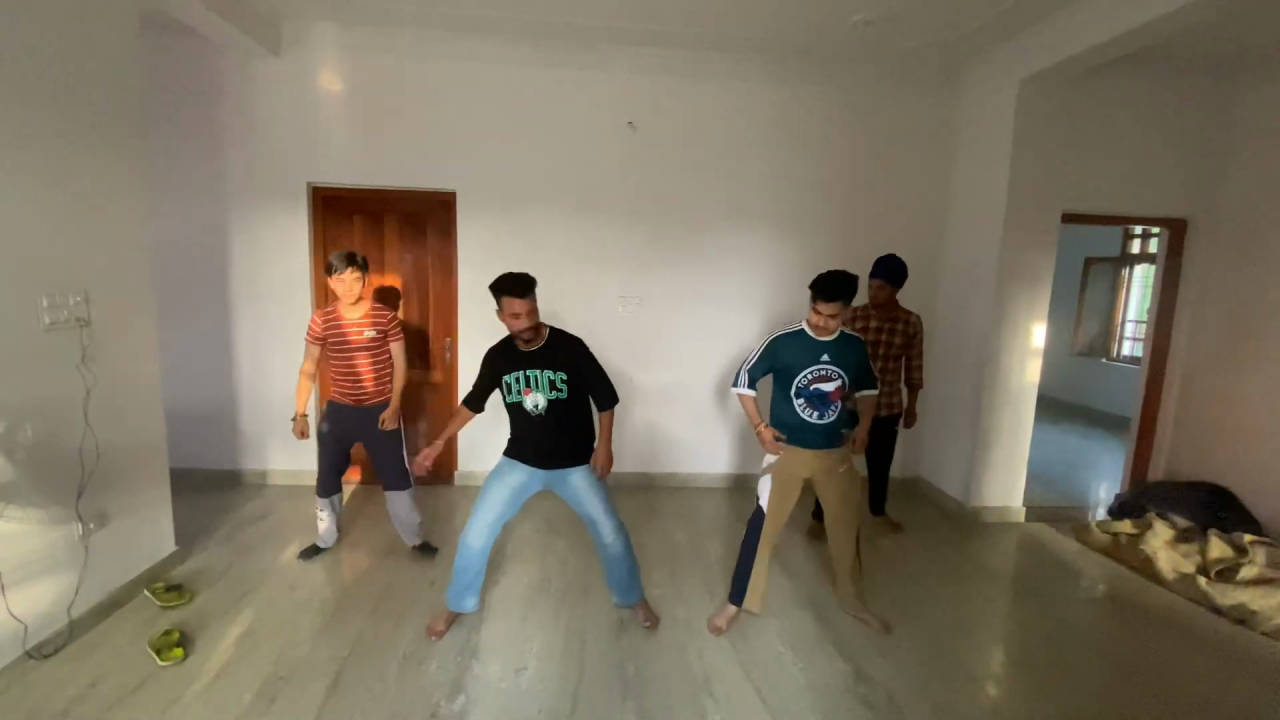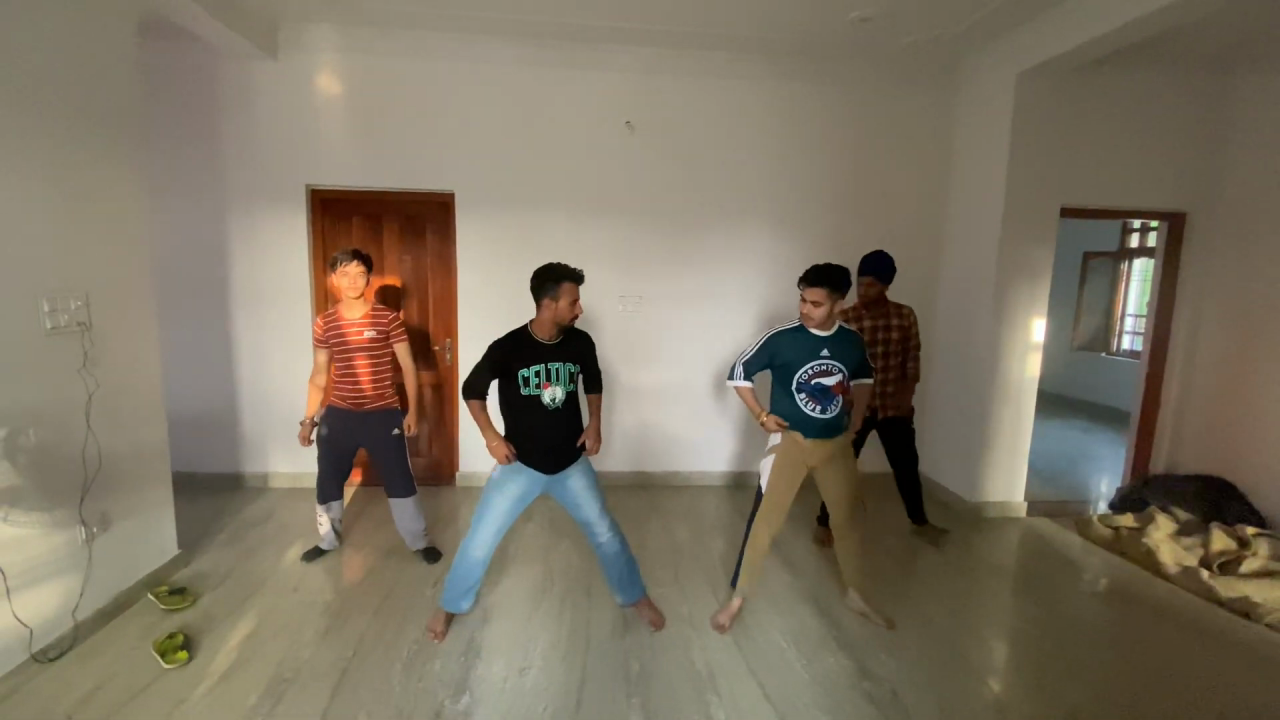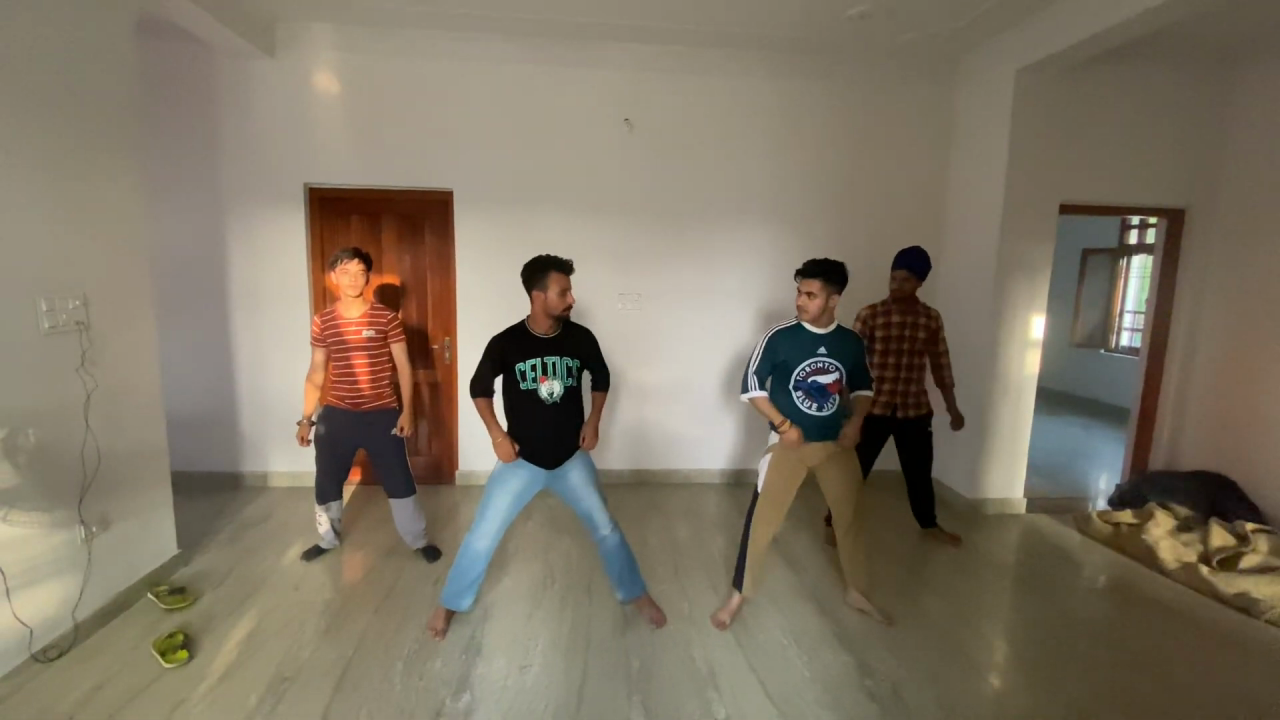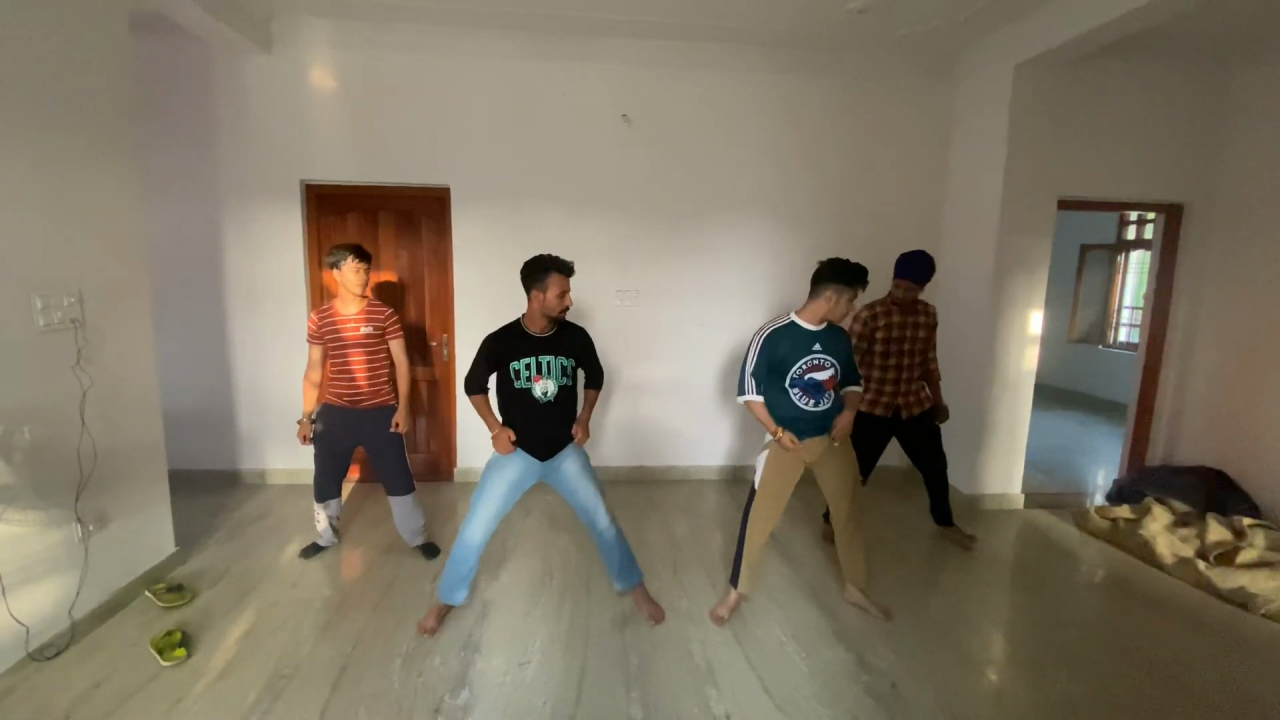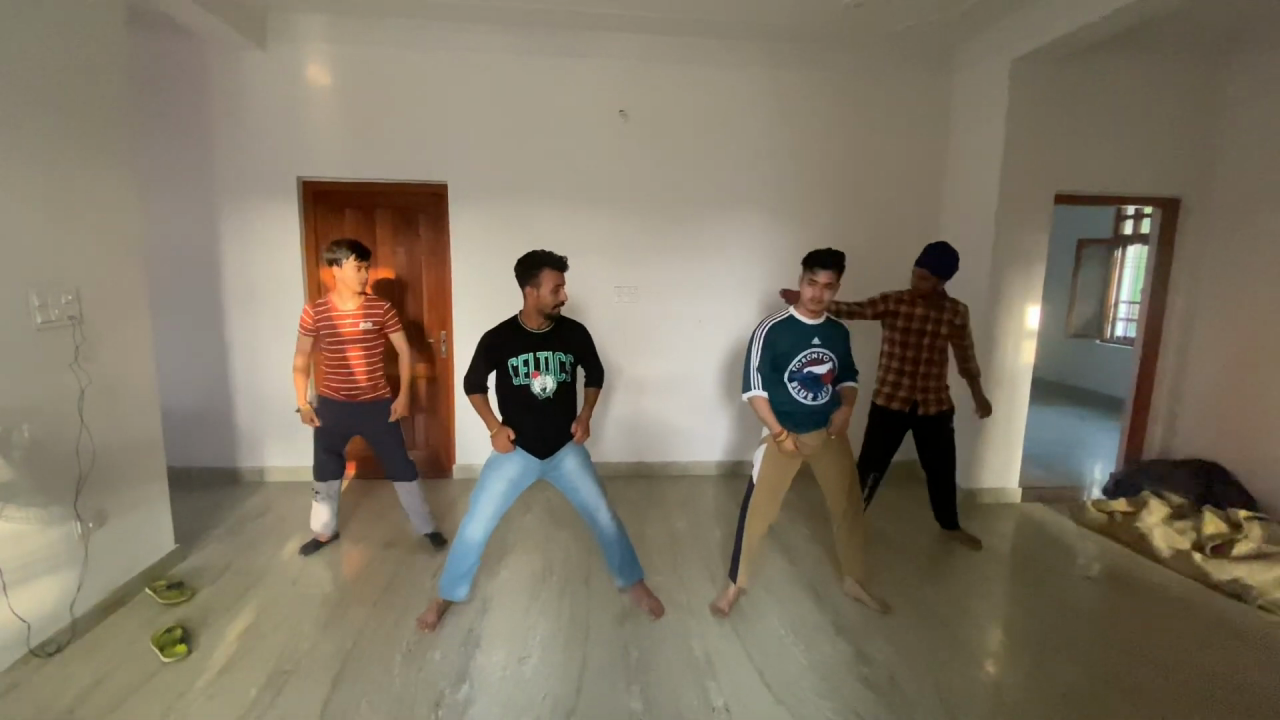
dt=0.5s
person 1, frame 1
left shoulder: (570, 348)
right shoulder: (497, 357)
left elbow: (605, 395)
right elbow: (473, 402)
left wrist: (605, 445)
right wrist: (440, 442)
left hip: (575, 462)
right hip: (520, 461)
left knee: (609, 532)
right knee: (477, 531)
left ankle: (633, 599)
right ankle: (457, 605)
person 1, frame 2
left shoulder: (581, 343)
right shoulder: (507, 348)
left elbow: (593, 381)
right elbow: (472, 390)
left wrist: (594, 424)
right wrist: (491, 437)
left hip: (571, 463)
right hip: (520, 464)
left knee: (604, 533)
right knee: (480, 540)
left ankle: (636, 597)
right ankle: (450, 607)
person 1, frame 3
left shoulder: (581, 338)
right shoulder: (505, 343)
left elbow: (601, 378)
right elbow: (479, 388)
left wrist: (593, 423)
right wrist: (497, 435)
left hip: (571, 456)
right hip: (521, 458)
left knee: (604, 528)
right knee: (483, 535)
left ankle: (636, 594)
right ankle: (450, 604)
person 1, frame 4
left shoulder: (576, 337)
right shoulder: (500, 341)
left elbow: (594, 376)
right elbow: (474, 385)
left wrist: (584, 418)
right wrist: (495, 427)
left hip: (565, 451)
right hip: (517, 452)
left knee: (602, 522)
right knee: (475, 531)
left ankle: (634, 587)
right ankle: (445, 601)
person 1, frame 5
left shoulder: (574, 333)
right shoulder: (497, 339)
left elbow: (595, 374)
right elbow: (473, 384)
left wrist: (585, 416)
right wrist: (494, 426)
left hip: (565, 448)
right hip: (516, 449)
left knee: (605, 519)
right knee: (475, 528)
left ankle: (634, 583)
right ankle: (446, 597)
person 2, frame 1
left shoulder: (855, 347)
right shoulder: (782, 341)
left elbow: (867, 387)
right elbow: (743, 381)
left wrist: (863, 425)
right wrist: (761, 427)
left hip: (836, 452)
right hip: (787, 449)
left knee: (846, 526)
right knee: (764, 525)
left ankle: (853, 601)
right ankle: (734, 603)
person 2, frame 2
left shoulder: (852, 341)
right shoulder: (781, 337)
left elbow: (864, 377)
right elbow: (739, 372)
left wrist: (858, 413)
right wrist: (762, 415)
left hip: (836, 444)
right hip: (789, 441)
left knee: (847, 519)
right knee: (764, 518)
left ankle: (855, 594)
right ankle: (737, 597)
person 2, frame 3
left shoulder: (851, 342)
right shoulder: (779, 337)
left elbow: (863, 387)
right elbow: (751, 386)
left wrist: (856, 422)
right wrist: (783, 424)
left hip: (836, 444)
right hip: (789, 442)
left knee: (850, 517)
right knee: (762, 519)
left ankle: (855, 592)
right ankle: (737, 595)
person 2, frame 4
left shoulder: (840, 338)
right shoulder: (772, 335)
left elbow: (851, 382)
right elbow: (748, 389)
left wrist: (848, 413)
right wrist: (776, 432)
left hip: (832, 440)
right hip: (786, 441)
left knee: (849, 513)
right knee: (759, 515)
left ankle: (854, 588)
right ankle: (736, 591)
person 2, frame 5
left shoulder: (839, 333)
right shoulder: (771, 330)
left elbow: (848, 378)
right elbow: (754, 388)
left wrist: (845, 408)
right wrist: (779, 434)
left hip: (829, 434)
right hip: (783, 434)
left knee: (848, 506)
right knee: (757, 509)
left ankle: (853, 581)
right ankle: (735, 584)
person 3, frame 1
left shoulder: (385, 317)
right shoulder: (321, 320)
left elbow: (400, 363)
right elbow: (308, 368)
left wrist: (394, 406)
right wrist: (300, 413)
left hip: (379, 410)
right hip: (339, 411)
left knee: (396, 477)
right knee: (327, 478)
left ankle: (414, 538)
right ankle: (326, 538)
person 3, frame 2
left shoulder: (388, 318)
right shoulder: (325, 323)
left elbow: (407, 365)
right elbow: (319, 374)
left wrist: (412, 410)
right wrist: (309, 419)
left hip: (383, 415)
right hip: (339, 416)
left knee: (400, 482)
right knee: (328, 482)
left ankle: (419, 541)
right ankle: (328, 540)
person 3, frame 3
left shoulder: (386, 318)
right shoulder: (322, 321)
left elbow: (403, 367)
right elbow: (316, 373)
left wrist: (407, 411)
right wrist: (306, 418)
left hip: (382, 415)
right hip: (337, 415)
left knee: (399, 481)
right knee: (327, 482)
left ankle: (419, 540)
right ankle: (328, 539)
person 3, frame 4
left shoulder: (384, 314)
right shoulder: (320, 318)
left elbow: (401, 362)
right elbow: (314, 370)
left wrist: (403, 407)
right wrist: (306, 417)
left hip: (380, 412)
right hip: (336, 413)
left knee: (398, 479)
right knee: (325, 480)
left ankle: (417, 537)
right ankle: (327, 537)
person 3, frame 5
left shoulder: (381, 309)
right shoulder: (314, 312)
left elbow: (404, 351)
right elbow: (301, 358)
left wrist: (403, 395)
right wrist: (302, 402)
left hip: (377, 404)
right hip: (331, 404)
left knee: (401, 468)
right knee: (325, 472)
left ankle: (427, 527)
right ankle: (324, 531)
person 4, frame 1
left shoulder: (911, 323)
right shoulder: (853, 317)
left elbow: (914, 367)
left wrist: (911, 405)
left hip: (888, 407)
left knee: (881, 463)
left ankle: (878, 511)
right ankle: (819, 517)
person 4, frame 2
left shoulder: (905, 316)
right shoulder: (844, 320)
left elbow: (912, 359)
left wrist: (906, 395)
left hip: (894, 405)
left knee: (907, 465)
left ankle: (920, 522)
right ankle: (825, 523)
person 4, frame 3
left shoulder: (932, 318)
right shoulder: (870, 315)
left elbow: (940, 364)
left wrist: (952, 407)
left hip: (915, 407)
right hip: (874, 407)
left knee: (919, 469)
right knee: (855, 467)
left ankle: (929, 524)
right ankle: (836, 523)
person 4, frame 4
left shoulder: (928, 314)
right shoulder: (869, 314)
left elbow: (929, 360)
left wrist: (938, 399)
left hip: (916, 405)
right hip: (874, 407)
left knee: (935, 466)
right knee: (856, 468)
left ankle: (946, 523)
right ankle: (834, 521)
person 4, frame 5
left shoulder: (957, 312)
right shoulder: (892, 302)
left elbow: (966, 354)
right elbow: (850, 310)
left wrist: (978, 393)
left hip: (935, 404)
right hip: (890, 399)
left knee: (942, 469)
right knee: (872, 463)
left ankle: (950, 526)
